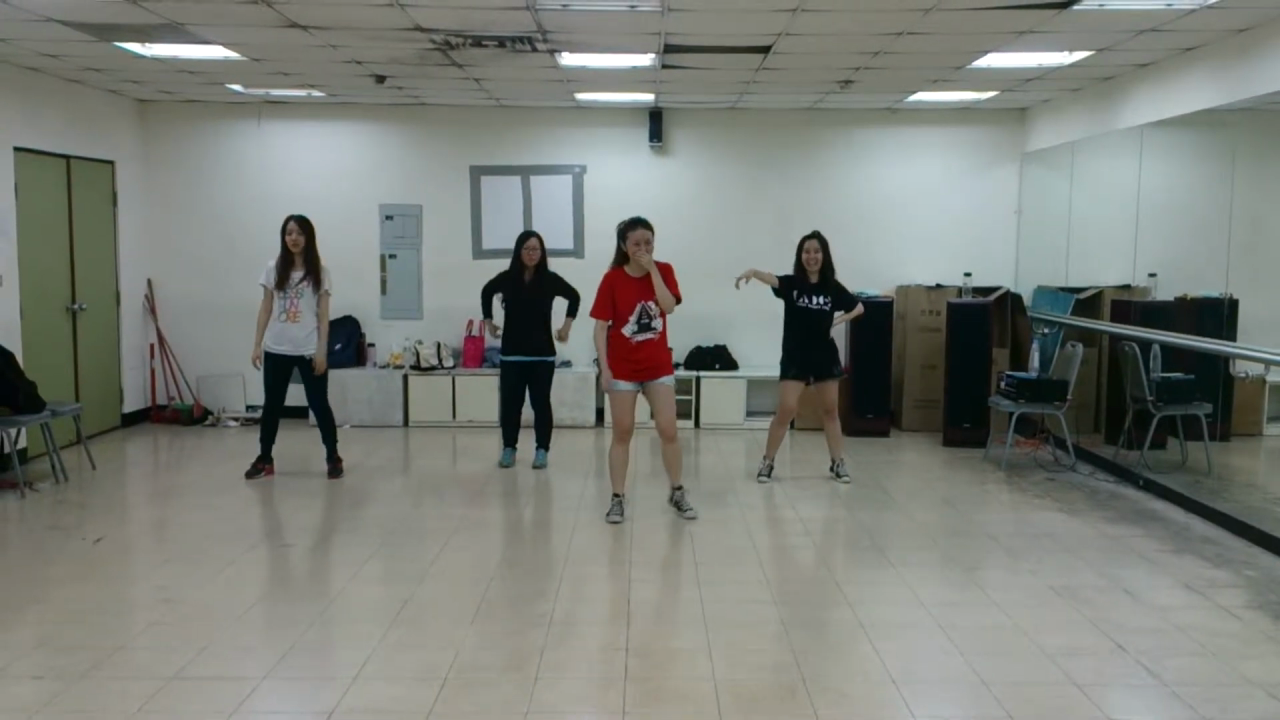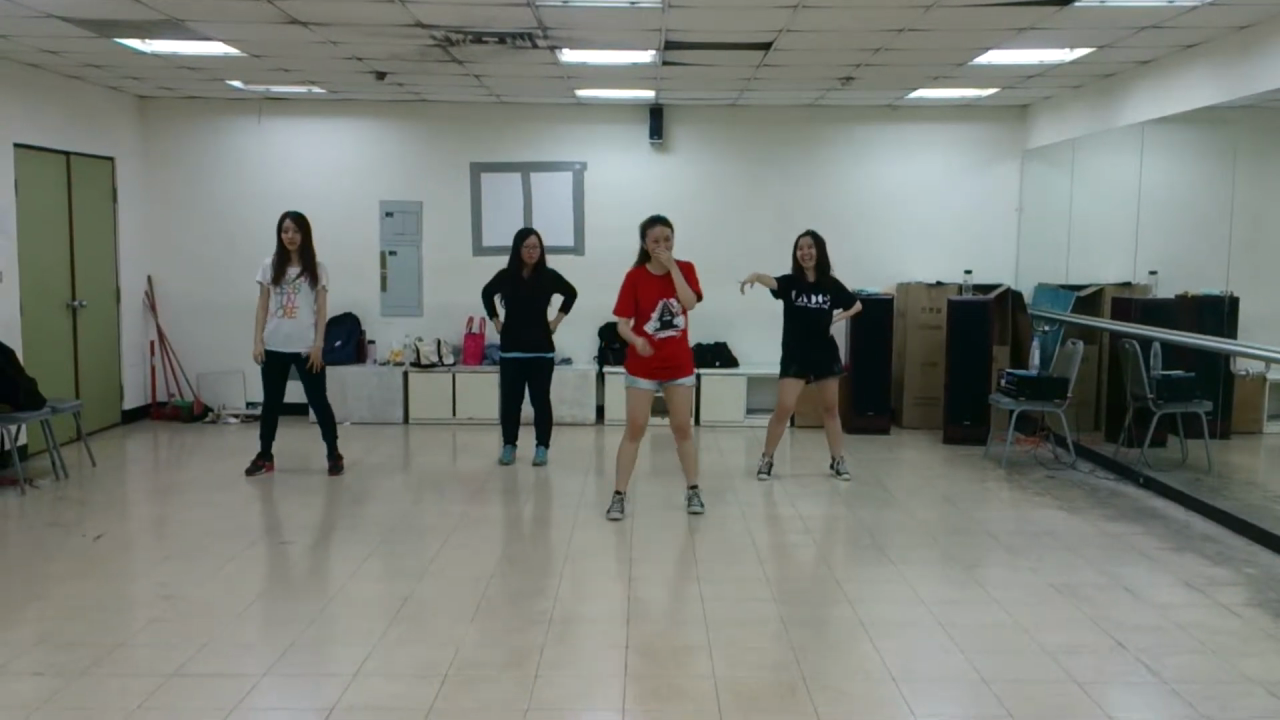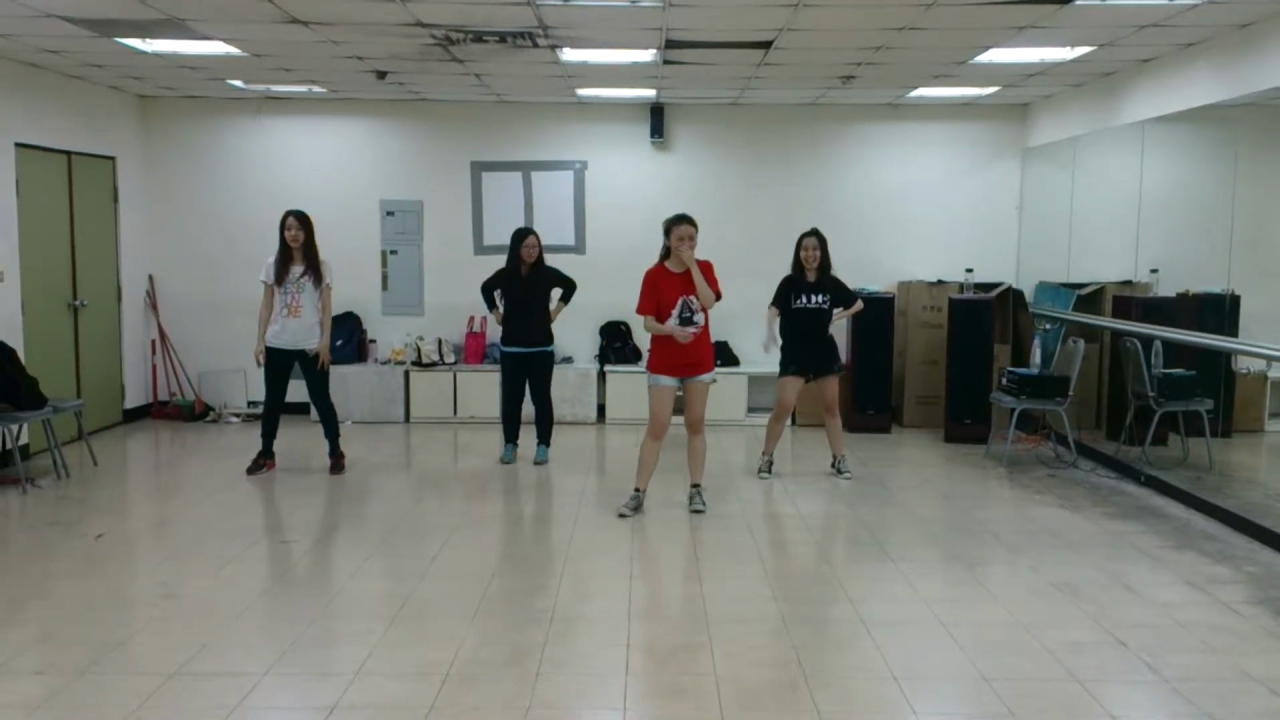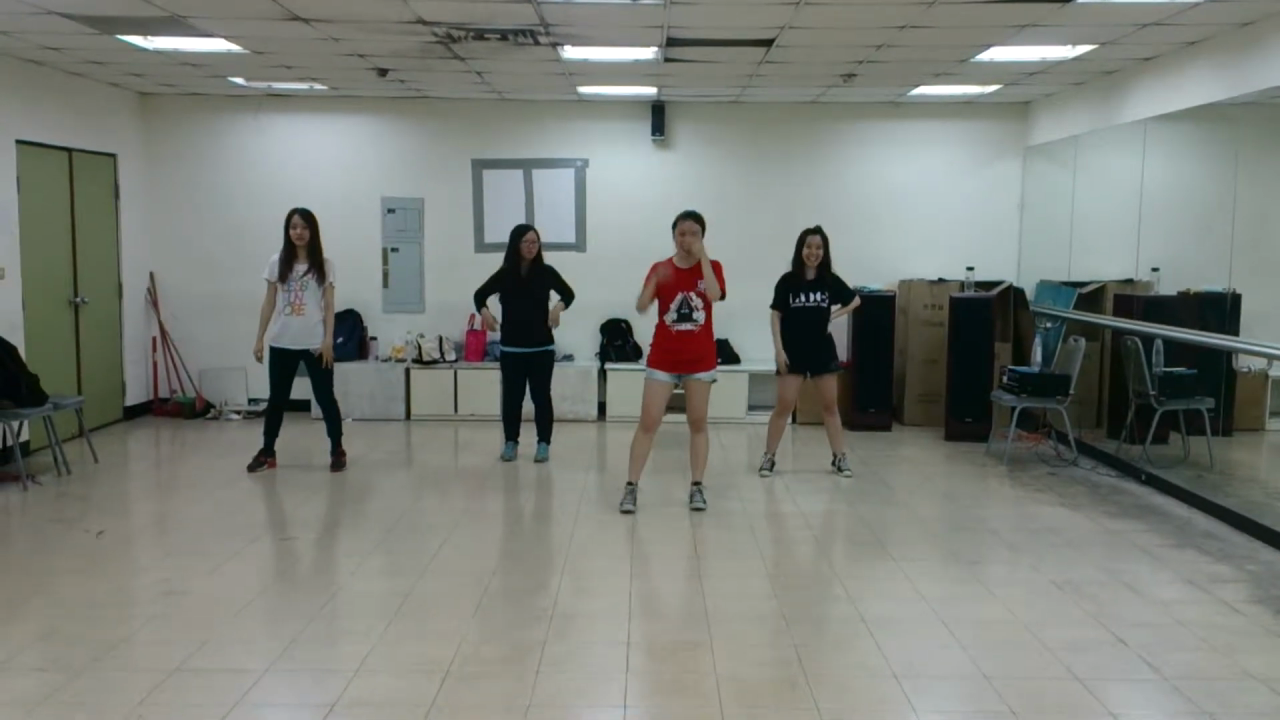
dt=0.3s
person 1, frame 1
left shoulder: (664, 271)
right shoulder: (613, 279)
left elbow: (669, 306)
right elbow: (600, 327)
left wrist: (651, 268)
right wrist: (604, 367)
left hip: (659, 366)
right hip: (623, 368)
left knee: (668, 431)
right knee: (622, 433)
left ankle: (677, 492)
right ankle: (617, 498)
person 1, frame 2
left shoulder: (685, 269)
right shoulder: (635, 277)
left elbow: (690, 303)
right elbow: (622, 324)
left wrist: (671, 266)
right wrist: (635, 340)
left hip: (680, 364)
right hip: (643, 365)
left knee: (683, 429)
right knee: (634, 431)
left ankle: (693, 490)
right ankle: (619, 495)
person 1, frame 3
left shoulder: (704, 268)
right shoulder: (654, 275)
left elbow: (709, 301)
right elbow: (647, 323)
left wrist: (692, 264)
right wrist: (672, 330)
left hip: (699, 361)
right hip: (664, 363)
left knee: (695, 425)
right knee: (657, 428)
left ankle: (696, 489)
right ankle: (639, 493)
person 1, frame 4
left shoulder: (712, 267)
right shoulder: (660, 268)
left elbow: (714, 296)
right elbow: (640, 307)
left wrist: (702, 257)
right wrist: (655, 281)
left hip: (700, 359)
right hip: (663, 359)
left knee: (698, 423)
right knee: (648, 422)
left ankle: (697, 487)
right ankle: (631, 486)
person 2, frame 1
left shoulder: (319, 272)
right shoulder: (273, 269)
left elbow: (323, 315)
right elbow: (265, 309)
left wrist: (322, 350)
right wrist: (257, 344)
left hip: (309, 350)
right hip: (276, 350)
left knee: (319, 404)
right knee: (272, 404)
left ankle: (333, 458)
right ankle: (265, 459)
person 2, frame 2
left shoulder: (316, 268)
right shoulder: (270, 266)
left elbow: (321, 310)
right elbow: (262, 306)
left wrist: (318, 345)
right wrist: (258, 341)
left hip: (305, 347)
right hip: (274, 347)
left knee: (318, 400)
right knee: (271, 402)
left ankle: (334, 455)
right ankle: (265, 457)
person 2, frame 3
left shoulder: (320, 266)
right shoulder: (273, 265)
left elbow: (326, 307)
right elbow: (266, 305)
left wrist: (325, 341)
right wrist: (260, 341)
left hip: (311, 344)
right hip: (278, 345)
left knee: (321, 398)
right knee: (273, 399)
left ankle: (336, 454)
right ankle: (266, 455)
person 2, frame 4
left shoulder: (324, 265)
right shoulder: (277, 262)
left elbow: (329, 306)
right elbow: (269, 303)
left wrist: (328, 340)
right wrist: (259, 339)
left hip: (315, 344)
right hip: (282, 344)
left knee: (325, 397)
right knee: (277, 398)
left ankle: (337, 452)
right ankle: (267, 452)
person 3, frame 1
left shoulder: (832, 287)
right shoulder: (792, 283)
left elbow: (858, 308)
right elbow: (772, 280)
left wrist: (837, 321)
right wrist: (753, 273)
left hip: (825, 356)
right hip: (795, 357)
left knee: (831, 411)
right knee: (785, 412)
left ankle: (837, 463)
right ankle: (767, 462)
person 3, frame 2
left shoulder: (831, 284)
right shoulder: (790, 282)
left elbow: (856, 305)
right elbow: (772, 282)
left wrist: (836, 319)
right wrist: (755, 277)
left hip: (825, 354)
right hip: (795, 356)
left knee: (830, 409)
right knee: (783, 409)
left ankle: (838, 461)
right ankle: (766, 459)
person 3, frame 3
left shoulder: (832, 284)
right shoulder: (790, 283)
left elbow: (857, 304)
right elbow: (774, 311)
left wrist: (835, 317)
right wrist: (770, 333)
left hip: (825, 353)
right hip: (795, 354)
left knee: (831, 407)
right knee: (783, 408)
left ankle: (839, 459)
right ankle: (766, 458)
person 3, frame 4
left shoulder: (831, 281)
right shoulder: (788, 281)
left elbow: (855, 300)
right elbow: (776, 315)
left wrist: (834, 315)
right wrist: (778, 348)
left hip: (822, 350)
right hip: (793, 352)
left knee: (830, 406)
right knee: (784, 406)
left ankle: (839, 457)
right ankle: (769, 456)
person 4, frame 1
left shoulder: (550, 279)
right shoulder: (507, 278)
left elbow: (574, 297)
right elbow: (486, 292)
left wrist: (566, 326)
right wrist: (489, 321)
left hip: (542, 352)
right hip: (512, 351)
left knee: (541, 402)
right knee: (510, 401)
left ankle: (542, 450)
right ankle: (509, 448)
person 4, frame 2
left shoulder: (548, 276)
right shoulder: (506, 276)
left elbow: (571, 294)
right elbow: (486, 294)
left wrist: (557, 320)
right wrist: (496, 320)
left hip: (541, 348)
right hip: (511, 348)
left knee: (540, 399)
right knee: (510, 398)
left ankle: (542, 447)
right ankle: (509, 446)
person 4, frame 3
left shoulder: (547, 273)
right shoulder: (505, 275)
left elbow: (570, 285)
right elbow: (486, 288)
left wrist: (557, 310)
right wrist: (495, 313)
left hip: (541, 346)
right hip: (511, 347)
left knee: (541, 396)
right knee: (511, 396)
left ankle: (543, 445)
right ankle: (510, 444)
person 4, frame 4
left shoulder: (546, 272)
right shoulder: (504, 274)
left elbow: (568, 293)
right elbow: (480, 295)
left wrist: (558, 308)
right wrist: (485, 313)
left hip: (541, 346)
right hip: (511, 346)
left knee: (541, 395)
right knee: (512, 395)
left ankle: (544, 443)
right ankle: (511, 442)
